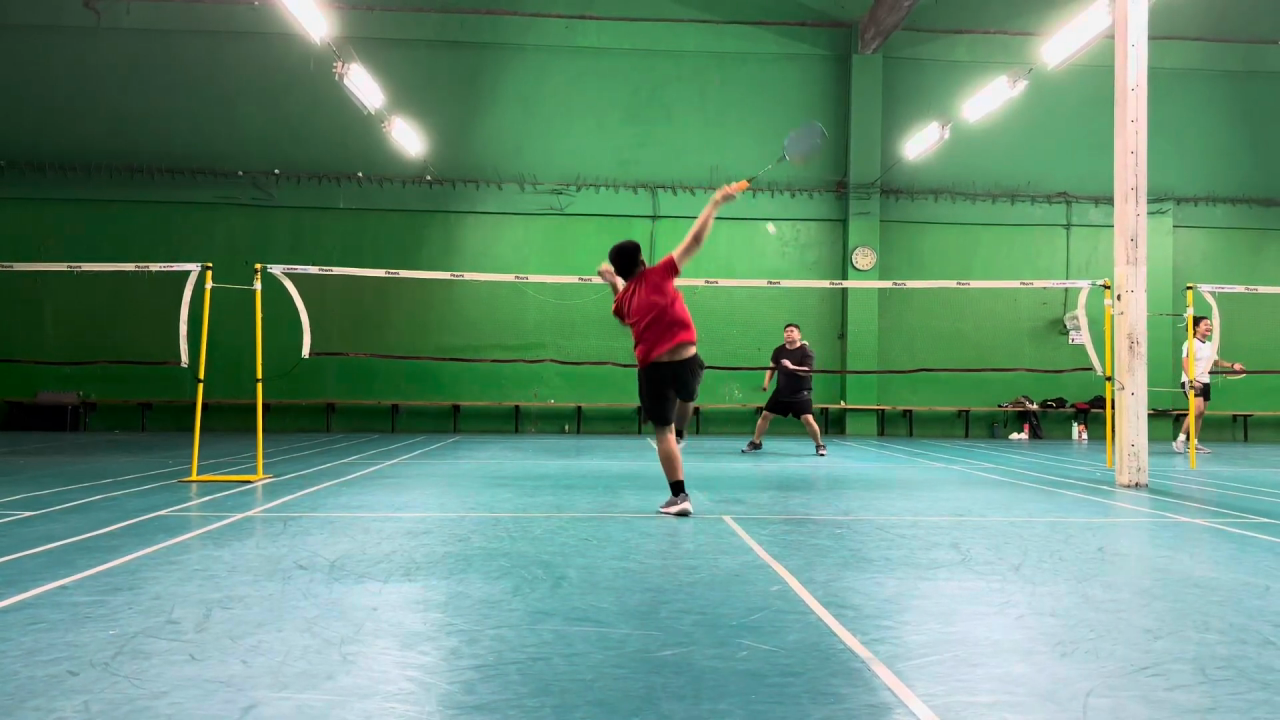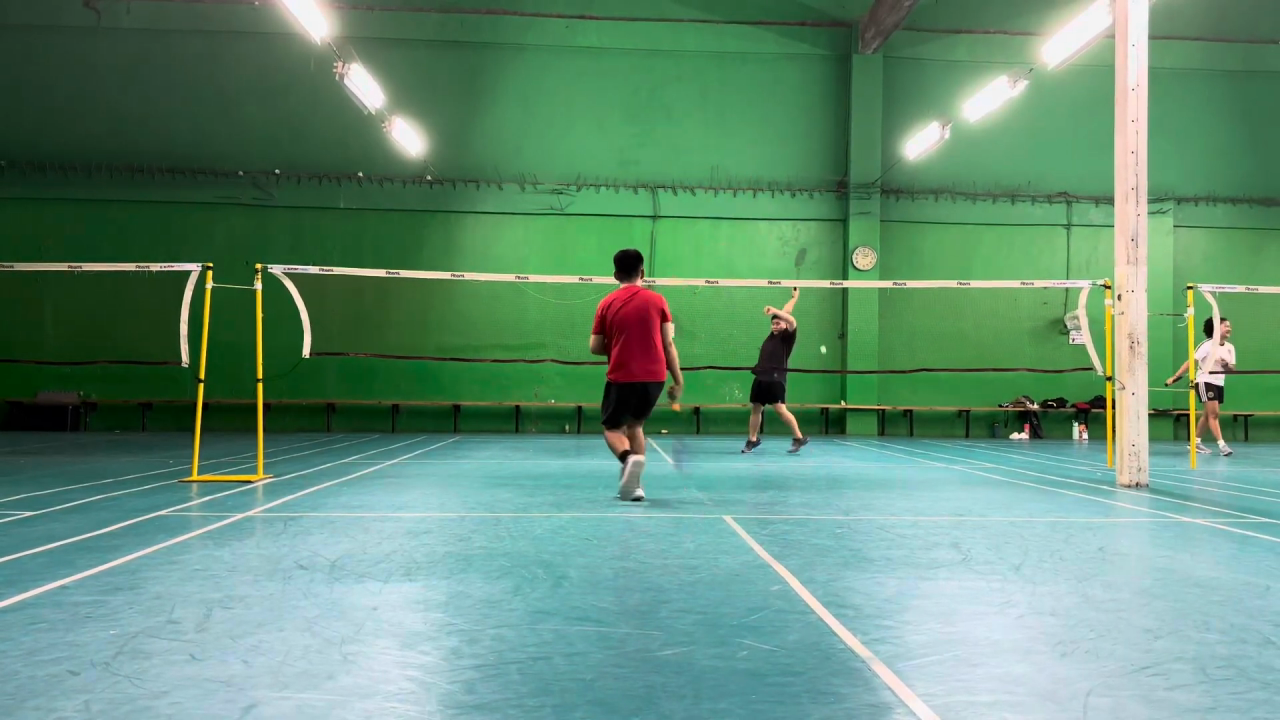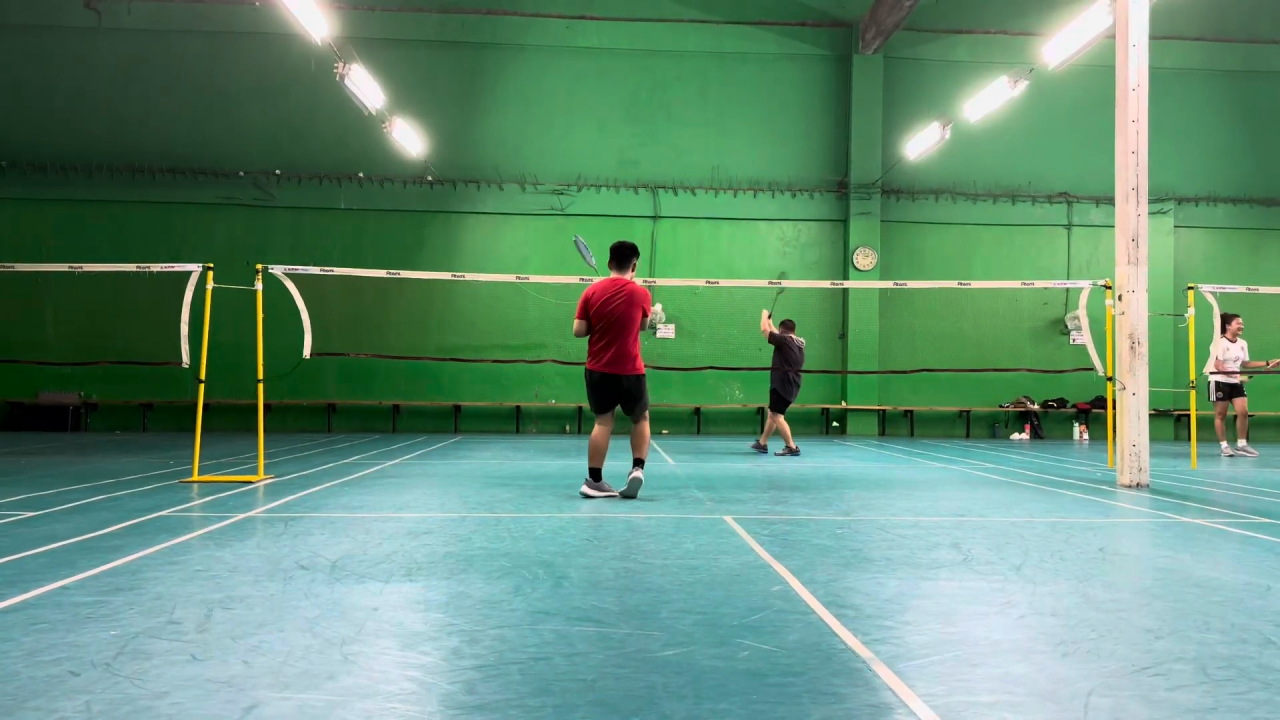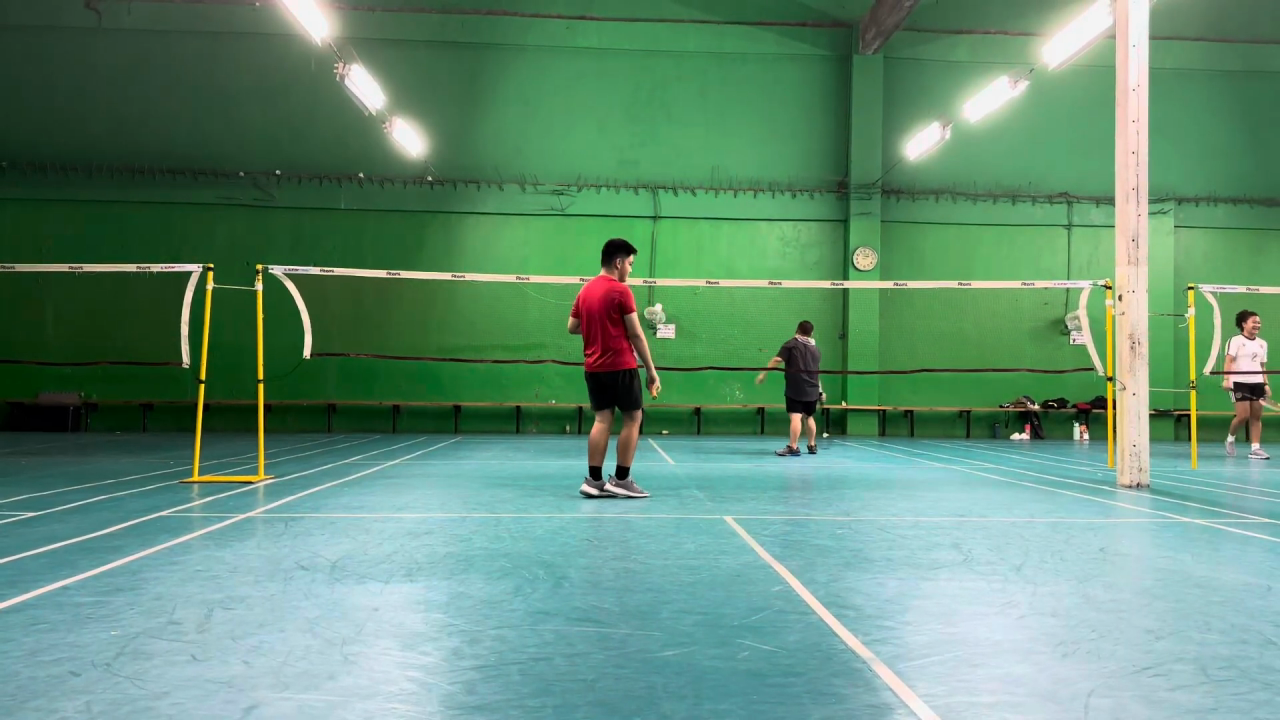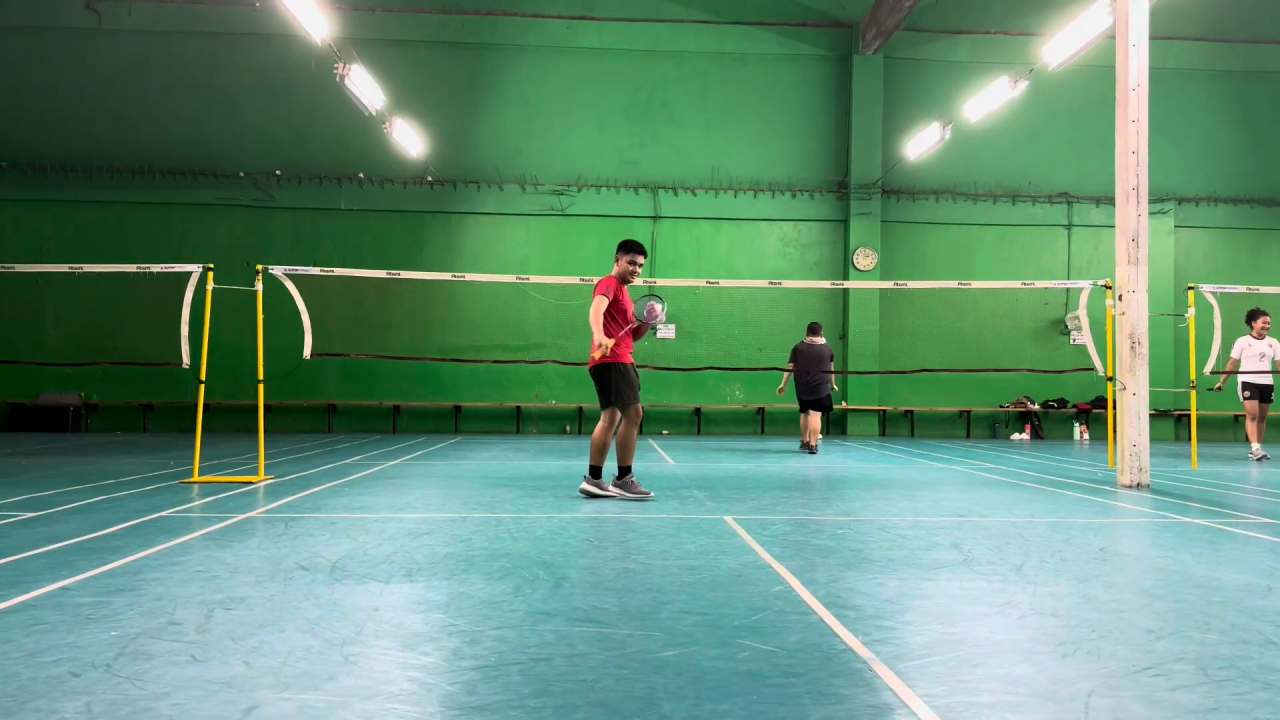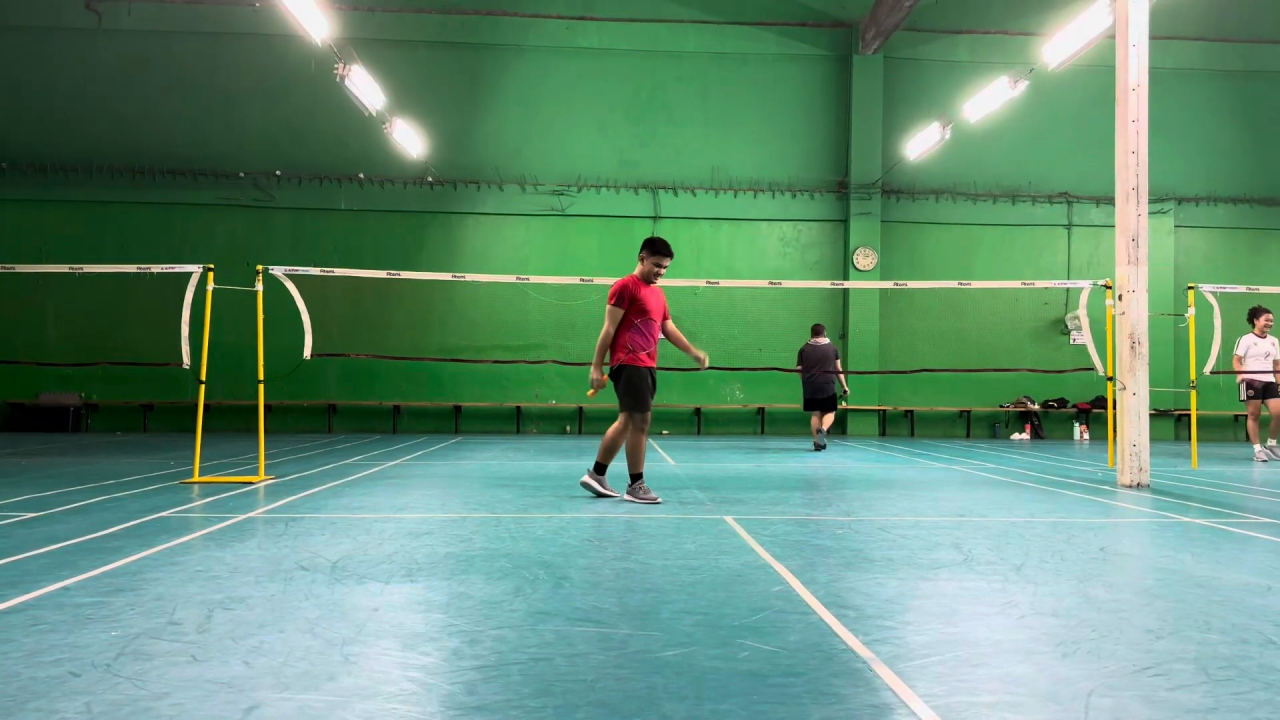
dt=0.4s
person 1, frame 1
left shoulder: (622, 300)
right shoulder: (659, 274)
right elbow: (693, 240)
left wrist: (613, 279)
right wrist: (716, 201)
left hip: (653, 368)
right hip: (687, 360)
left knee: (663, 433)
right knee: (685, 401)
left ankle: (679, 496)
right ankle: (679, 437)
person 1, frame 2
left shoulder: (607, 303)
right shoulder: (657, 300)
left elbow: (595, 347)
right elbow: (668, 344)
right wrist: (678, 380)
left hip: (622, 378)
right hip: (654, 377)
left knee: (613, 430)
right knee: (634, 426)
left ankle: (630, 458)
right ankle: (634, 484)
person 1, frame 3
left shoulder: (592, 292)
right shoulder: (641, 294)
left elbow: (579, 331)
left hip: (597, 370)
right hip: (630, 371)
left knee: (603, 423)
right knee: (640, 420)
left ankle: (594, 482)
right ankle: (637, 470)
person 1, frame 4
left shoulder: (585, 291)
right shoulder: (620, 291)
left elbow: (572, 327)
right elbow: (636, 334)
right wrist: (651, 370)
left hip: (593, 368)
right hip: (619, 366)
left knee: (602, 420)
right knee: (633, 418)
left ankle: (594, 480)
right ankle: (621, 480)
person 1, frame 5
left shoulder: (624, 293)
right shoulder: (609, 284)
left elbow: (635, 333)
right elbow: (596, 313)
left wrist: (649, 319)
right wrist: (599, 337)
left hip: (615, 362)
right hip: (613, 361)
left knee: (610, 418)
right knee: (633, 414)
left ankle: (593, 479)
right ankle: (623, 479)
person 1, frame 6
left shoulder: (657, 292)
right shoulder: (624, 287)
left elbow: (669, 330)
right elbow: (609, 329)
left wrist: (693, 351)
right wrist: (596, 367)
left hip: (646, 366)
right hip: (629, 366)
left knee: (626, 421)
right knee: (639, 421)
left ankle: (595, 475)
right ankle: (635, 485)
